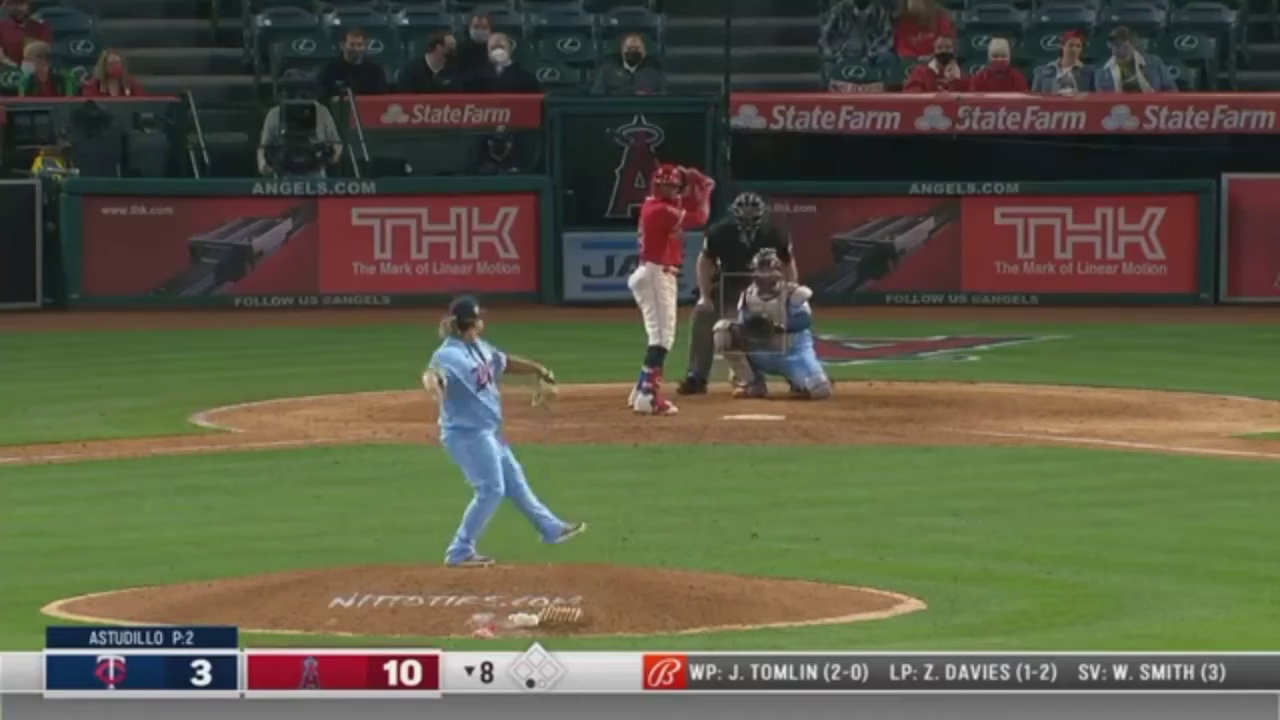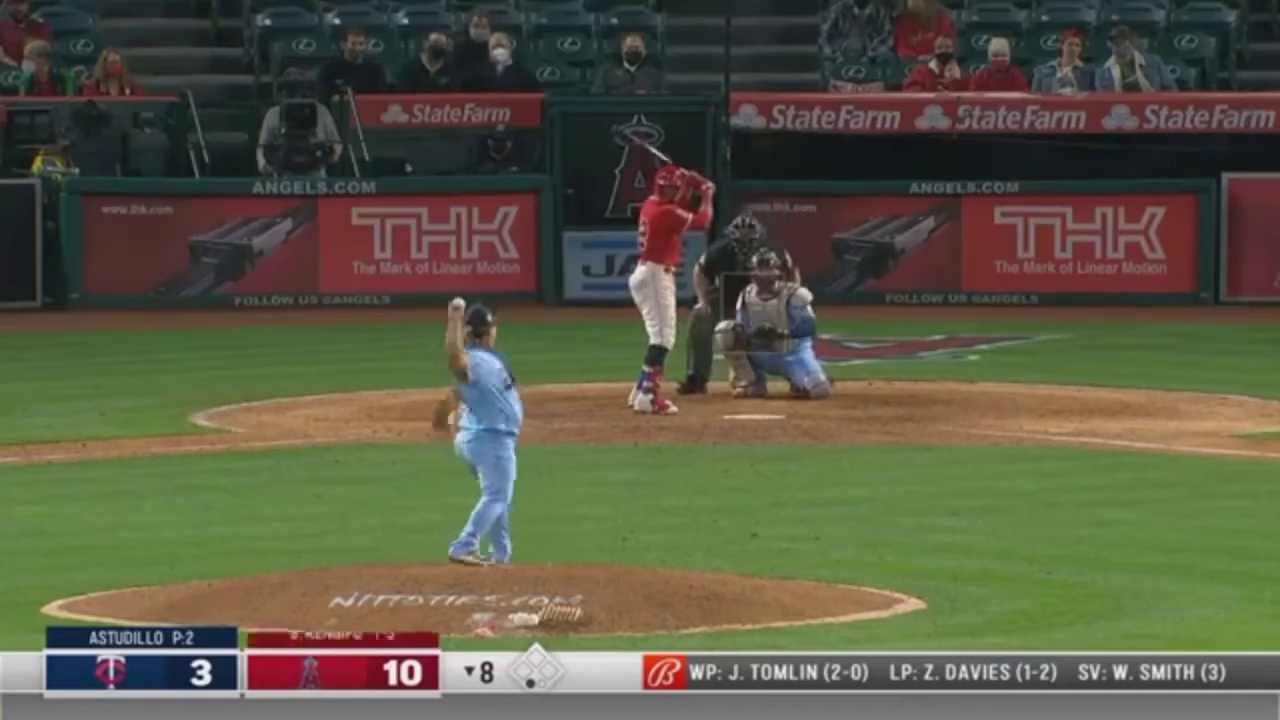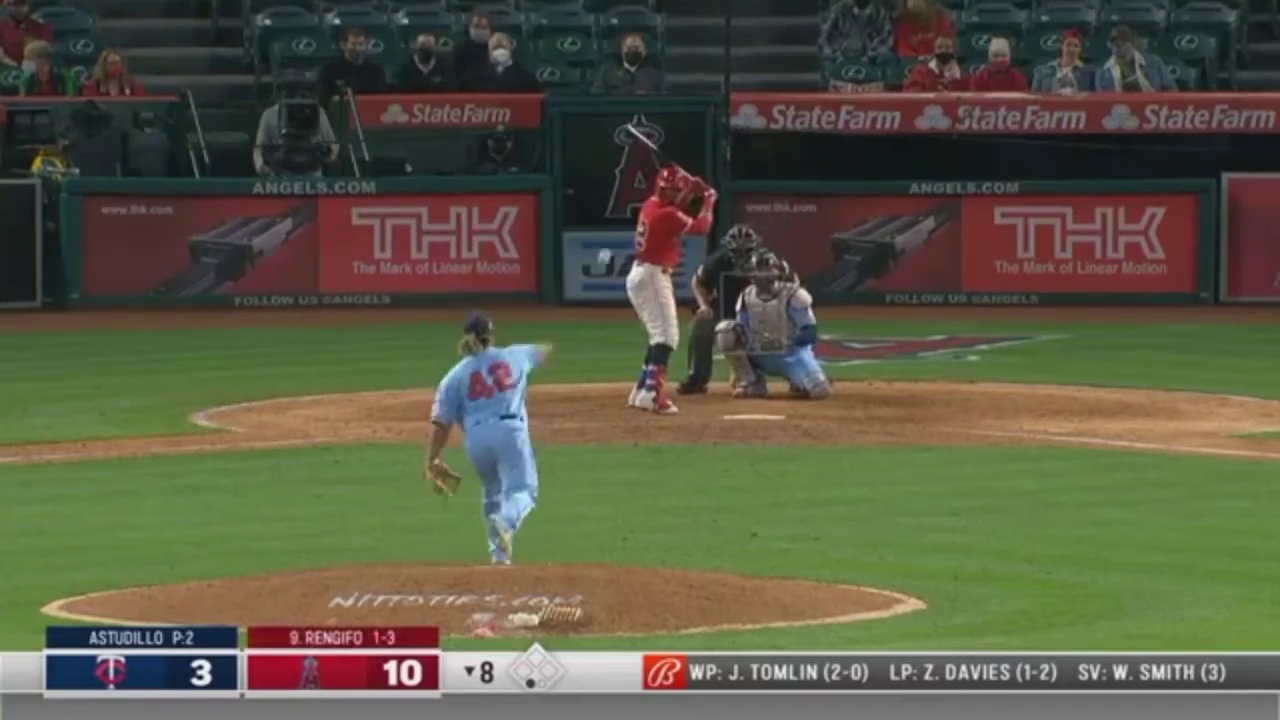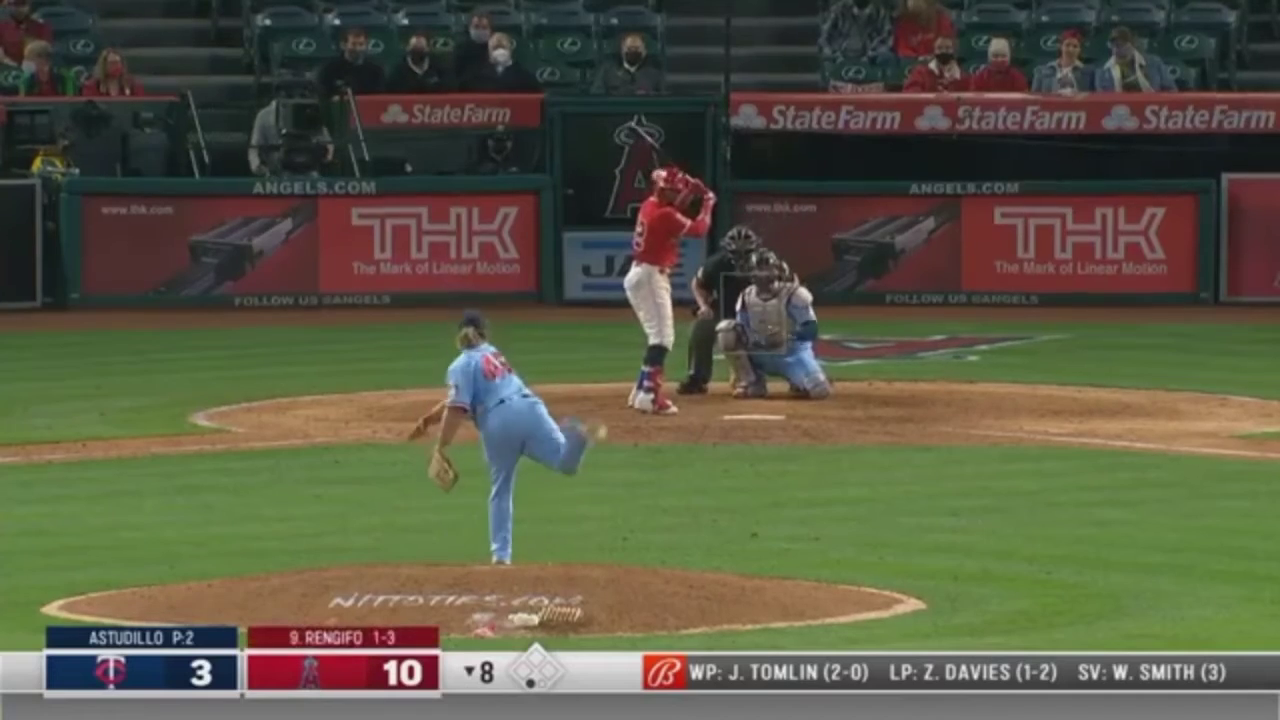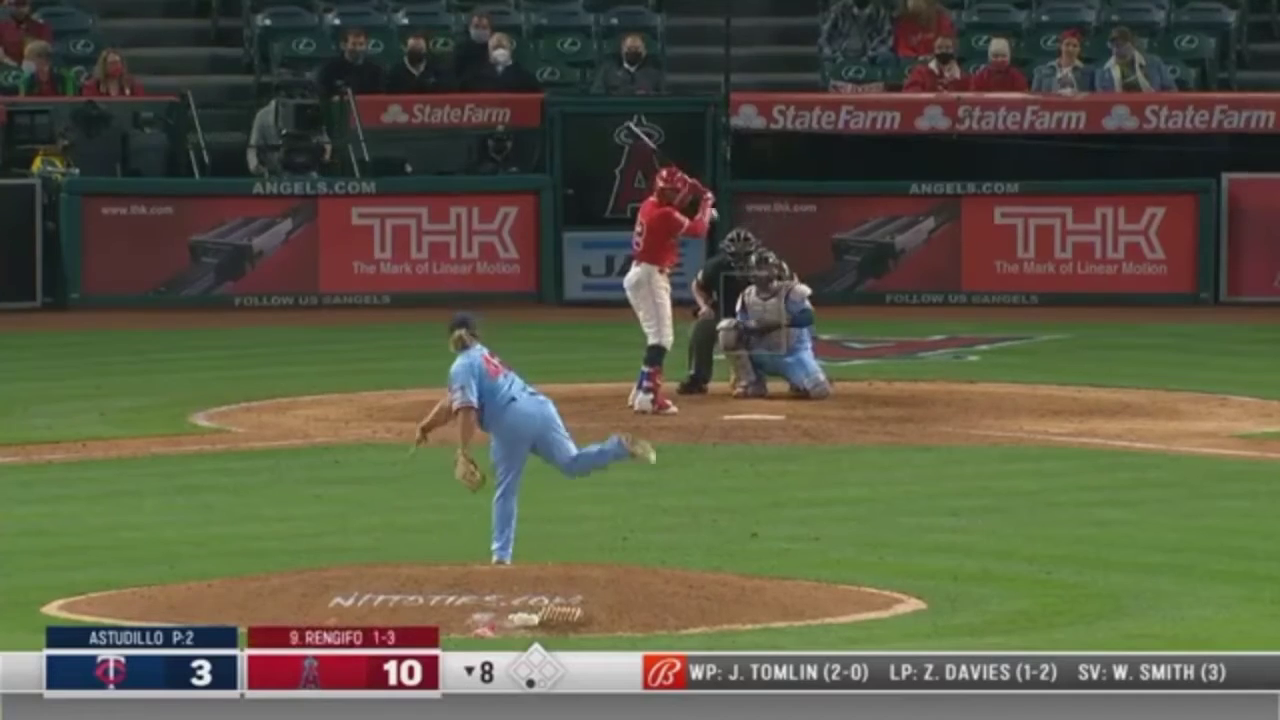
dt=0.3s
person 1, frame 1
left shoulder: (479, 347)
right shoulder: (450, 355)
left elbow: (507, 362)
right elbow: (433, 375)
left wrist: (542, 372)
right wrist: (431, 380)
left hip: (485, 433)
right hip: (468, 435)
left knee: (514, 479)
right knee: (491, 492)
left ankle: (552, 530)
right ankle: (459, 553)
person 1, frame 2
left shoulder: (485, 355)
right shoulder: (474, 360)
left elbow: (458, 390)
right elbow: (454, 359)
left wrist: (449, 405)
right wrist: (453, 322)
left hip: (474, 438)
right hip: (491, 439)
left knee: (496, 492)
right knee: (496, 495)
left ankle: (501, 551)
right ankle: (463, 547)
person 1, frame 3
left shoulder: (454, 376)
right shoulder: (513, 355)
left elbow: (441, 423)
right elbow: (543, 351)
left wrist: (431, 460)
right wrist: (542, 351)
left hip: (476, 439)
right hip: (510, 432)
left knee: (492, 494)
right knee: (523, 493)
left ankle: (500, 553)
right ankle: (504, 522)
person 1, frame 4
left shoulder: (460, 366)
right shoulder: (493, 353)
left elbow: (457, 409)
left wrist: (441, 448)
right wrist: (427, 420)
left hip: (498, 425)
right hip: (531, 411)
left knee: (501, 491)
right knee: (567, 462)
left ankle: (501, 554)
right ankle: (576, 434)
person 1, frame 5
left shoulder: (461, 367)
right shoulder: (484, 354)
left elbow: (466, 410)
right elbow: (453, 402)
left wrist: (463, 450)
right wrist: (425, 427)
left hip: (510, 423)
right hip: (540, 409)
left knee: (506, 492)
right knee: (574, 462)
left ankle: (501, 555)
right ankle: (622, 447)
person 2, frame 1
left shoulder: (654, 205)
right shoulder: (660, 210)
left elbow: (685, 208)
right elbow: (697, 218)
left wrist: (693, 186)
right wrist: (705, 190)
left hip: (660, 275)
right hip: (656, 276)
left knee: (660, 336)
right knee: (662, 337)
left ankle: (641, 391)
right ankle: (648, 397)
person 2, frame 2
left shoulder: (652, 204)
right shoulder: (666, 212)
left elbow: (678, 206)
right elbow: (702, 221)
left wrist: (690, 187)
right wrist: (707, 193)
left hip: (649, 274)
right hip: (656, 276)
left knee: (660, 336)
right knee: (663, 336)
left ankle: (642, 390)
right ankle: (648, 397)
person 2, frame 3
left shoulder: (651, 205)
right shoulder: (666, 214)
left elbow: (678, 207)
right elbow: (701, 226)
left wrist: (692, 191)
right wrist: (709, 200)
left hip: (643, 274)
right hip: (652, 276)
left knee: (659, 336)
right knee: (667, 336)
left ankle: (642, 390)
right ankle: (651, 394)
person 2, frame 4
left shoulder: (650, 205)
right shoulder: (665, 214)
left elbow: (675, 208)
right elbow: (699, 229)
left wrist: (692, 193)
right wrist: (708, 202)
left hip: (642, 274)
right hip: (650, 277)
left knee: (657, 336)
right knee: (662, 337)
left ankle: (641, 391)
right ankle: (649, 396)
person 2, frame 5
left shoulder: (650, 205)
right shoulder: (663, 214)
left elbow: (673, 209)
right elbow: (698, 229)
left wrist: (690, 193)
right wrist: (706, 201)
left hip: (643, 274)
right hip: (650, 277)
left knee: (657, 336)
right knee: (661, 337)
left ankle: (641, 391)
right ankle: (648, 396)
person 3, frame 1
left shoulder: (775, 233)
right shoulder: (720, 231)
left elbow: (789, 265)
right elbow: (704, 261)
right wrist: (704, 296)
right hip: (726, 283)
right knee: (702, 317)
right ankle: (696, 378)
person 3, frame 2
right shoulder: (718, 251)
left elbow: (793, 272)
right elbow: (700, 272)
right wrist: (702, 301)
right hip: (725, 298)
right knee: (699, 319)
right ankle: (696, 378)
person 3, frame 3
left shoulder: (767, 262)
right shoulder: (717, 262)
left elbow: (789, 280)
right elbow: (697, 282)
left wrist: (780, 306)
right wrist: (704, 305)
left hip: (757, 308)
right hip: (725, 306)
right knee: (702, 325)
right ankle: (697, 378)
person 3, frame 4
right shoulder: (716, 263)
right elbow: (697, 284)
right wrist: (704, 306)
right hip: (724, 308)
right knee: (701, 328)
right ankle: (696, 379)
person 3, frame 5
right shoulder: (717, 266)
right elbow: (697, 286)
right wrist: (704, 306)
right hip: (724, 309)
right knee: (701, 330)
right ankle: (697, 378)
person 4, frame 1
left shoulder: (793, 293)
right shoulder: (748, 296)
left elbow: (804, 321)
right elbow: (741, 330)
left wrist: (775, 326)
right wrist: (749, 328)
left hip: (794, 354)
right hip: (761, 354)
left knee: (820, 390)
right knee: (723, 329)
left ankle: (797, 379)
right ankle: (753, 382)
person 4, frame 2
left shoulder: (794, 294)
right shoulder: (747, 296)
left elbow: (809, 327)
right elbow: (740, 331)
left wrist: (780, 332)
right wrist: (750, 335)
left hip: (793, 354)
right hip: (761, 355)
left knee: (819, 390)
right knee: (724, 329)
left ankle: (797, 379)
right ankle: (753, 382)
person 4, frame 3
left shoulder: (793, 296)
right shoulder: (747, 297)
left elbow: (811, 334)
right elbow: (740, 332)
left wrist: (784, 342)
right wrist: (750, 344)
left hip: (792, 355)
right hip: (760, 356)
left knee: (819, 390)
right knee: (725, 329)
left ankle: (797, 380)
right ankle: (753, 382)
person 4, frame 4
left shoulder: (794, 294)
right shoulder: (747, 296)
left elbow: (811, 330)
right elbow: (740, 331)
left wrist: (786, 336)
left hip: (793, 354)
right hip: (761, 355)
left knee: (819, 390)
right knee: (726, 328)
left ankle: (797, 380)
right ankle: (753, 382)
person 4, frame 5
left shoulder: (792, 291)
right shoulder: (747, 296)
left elbow: (808, 318)
right elbow: (741, 333)
left wrist: (778, 323)
left hip: (794, 354)
right hip: (762, 355)
left knee: (820, 390)
right knee: (727, 327)
left ankle: (798, 380)
right ankle: (752, 382)
